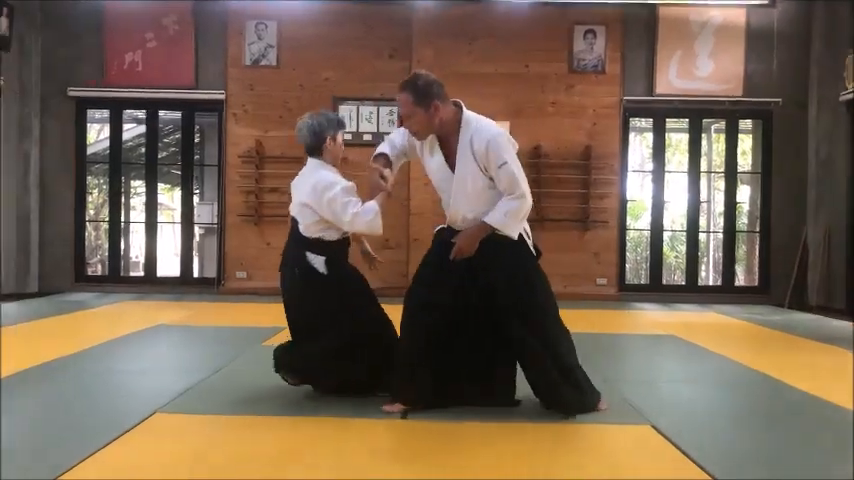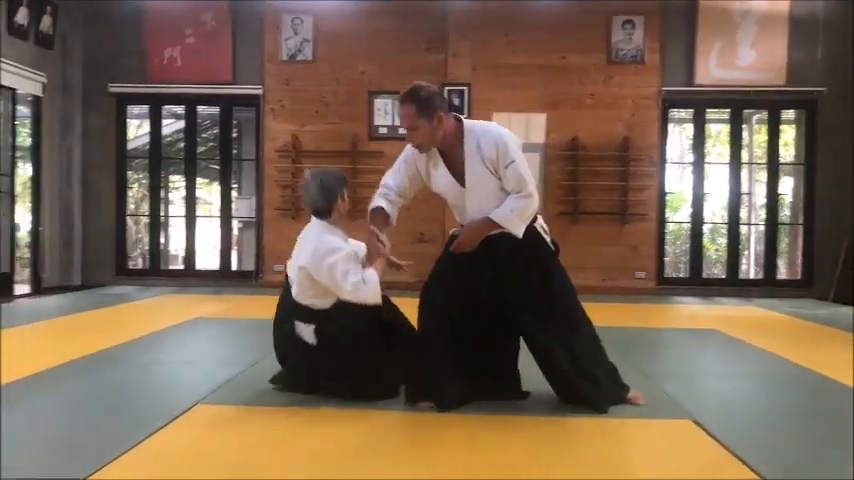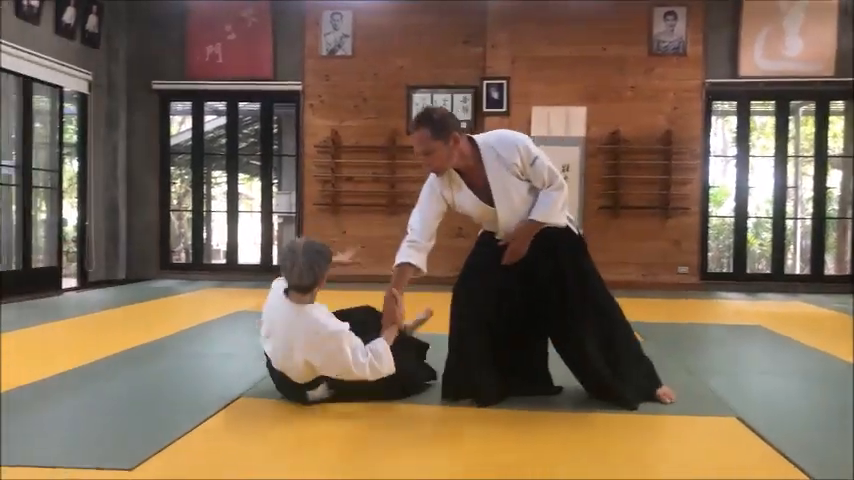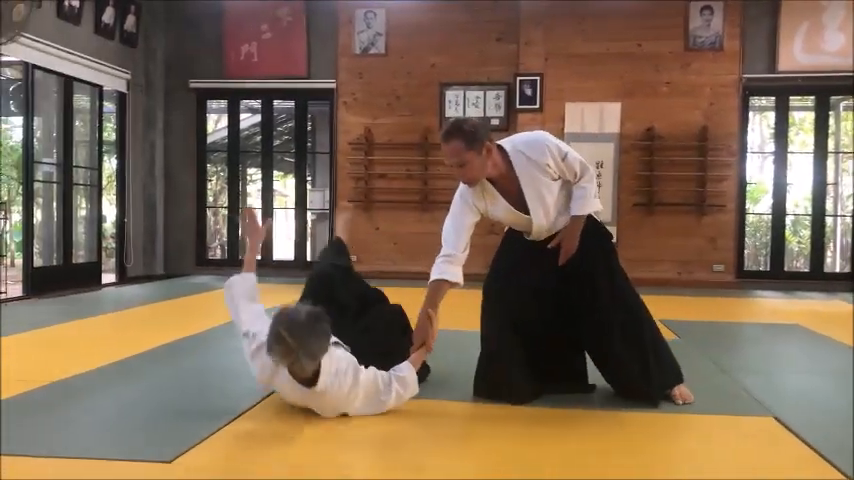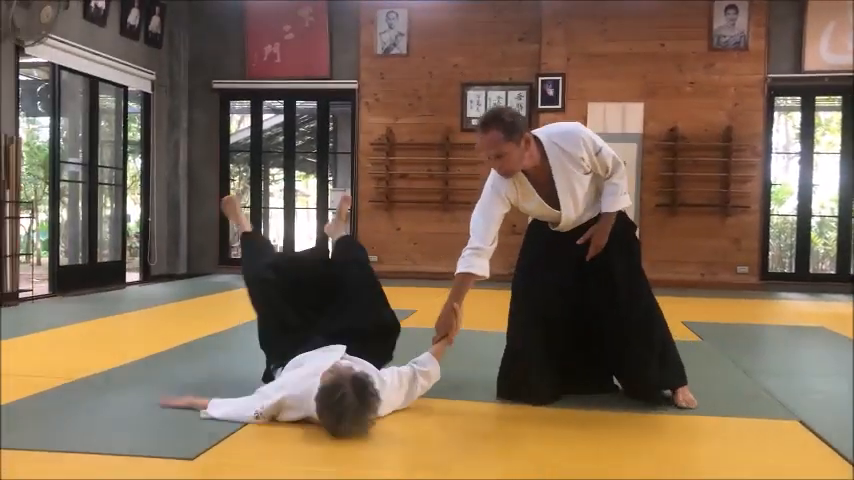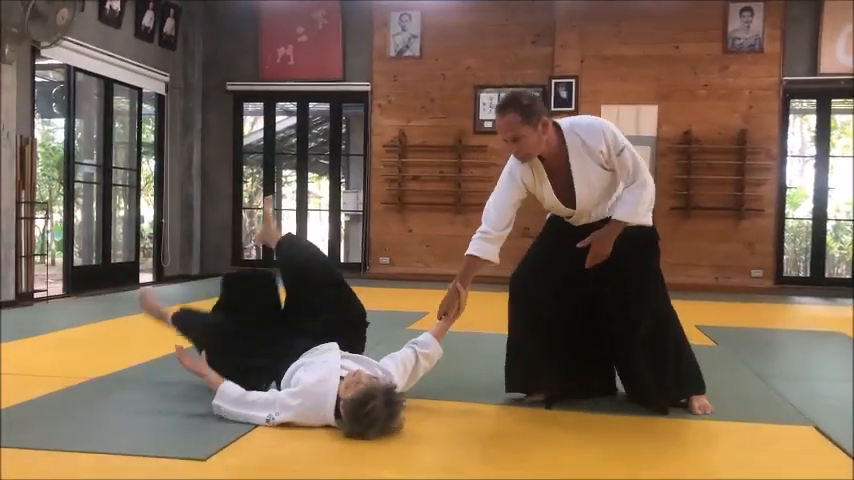
dt=0.2s
person 1, frame 1
left shoulder: (488, 137)
right shoulder: (420, 134)
left elbow: (519, 198)
right elbow: (395, 142)
left wrist: (477, 233)
right wrist: (381, 163)
left hip: (501, 241)
right hip: (455, 237)
left knee: (533, 321)
right knee: (423, 309)
left ankle: (575, 395)
right ankle: (411, 393)
person 1, frame 2
left shoulder: (493, 139)
right shoulder: (419, 153)
left elbow: (527, 197)
right elbow: (390, 191)
left wrist: (482, 228)
right wrist: (377, 227)
left hip: (519, 240)
right hip: (470, 239)
left knee: (556, 315)
right knee: (438, 305)
left ankle: (606, 387)
right ankle: (441, 389)
person 1, frame 3
left shoulder: (510, 145)
right shoulder: (439, 183)
left elbow: (556, 187)
right elbow: (417, 240)
left wrist: (526, 232)
right wrist: (393, 292)
left hip: (548, 236)
right hip: (498, 243)
left knee: (589, 311)
right knee: (471, 305)
left ankle: (641, 383)
right ankle: (478, 386)
person 1, frame 4
left shoulder: (538, 146)
right shoulder: (470, 195)
left elbow: (584, 176)
right elbow: (451, 255)
left wrist: (575, 229)
right wrist: (426, 316)
left hip: (576, 230)
right hip: (525, 242)
left knee: (615, 308)
right knee: (502, 304)
left ankle: (665, 380)
right ankle: (511, 384)
person 1, frame 5
left shoulder: (572, 138)
right shoulder: (501, 184)
left elbow: (615, 171)
right elbow: (479, 247)
left wrist: (607, 224)
right wrist: (451, 308)
left hip: (600, 225)
right hip: (550, 234)
left knee: (630, 305)
right knee: (532, 302)
left ankle: (672, 381)
right ankle: (532, 384)
person 1, frame 6
left shoulder: (595, 132)
right shoulder: (519, 168)
left elbow: (641, 183)
right elbow: (491, 230)
left wrist: (611, 233)
right wrist: (457, 288)
left hip: (623, 226)
right hip: (568, 230)
left knee: (644, 311)
right knee: (531, 289)
left ankle: (687, 388)
right ankle: (546, 383)
person 2, frame 1
left shoulder: (309, 175)
right shoulder: (328, 182)
right elbow: (358, 220)
left wrist: (361, 244)
right wrist: (380, 195)
left hip: (302, 263)
right hip: (317, 267)
right knee: (355, 325)
person 2, frame 2
left shoulder: (315, 230)
right shoulder: (329, 248)
right elbow: (362, 290)
left wrist: (375, 255)
right wrist: (379, 261)
left hip: (298, 317)
right hip: (307, 332)
left knee: (379, 312)
person 2, frame 3
left shoulder: (277, 291)
right shoulder: (326, 330)
left elbow: (292, 276)
right elbow: (370, 365)
right wrist: (392, 327)
left knee: (363, 317)
left ankle: (403, 331)
person 2, frame 4
left shoulder: (265, 365)
right shoulder: (345, 381)
left elbow: (245, 303)
right elbow: (393, 390)
left wrist: (252, 245)
right wrist: (422, 350)
person 2, frame 5
left shoulder: (294, 397)
right shoulder: (381, 393)
left elbow: (237, 407)
right elbow: (416, 376)
left wrist: (196, 402)
right wrist: (443, 341)
left hip: (290, 358)
left knee: (269, 278)
left ankle: (246, 229)
right ankle: (339, 234)
person 2, frame 6
left shoulder: (307, 404)
right shoulder: (389, 380)
left elbow: (243, 403)
right elbow: (417, 353)
left wrist: (206, 374)
right wrist: (447, 319)
left hip: (283, 368)
right hip: (333, 348)
left knee: (221, 332)
right knee: (320, 281)
left ankle: (173, 317)
right ankle: (276, 239)
